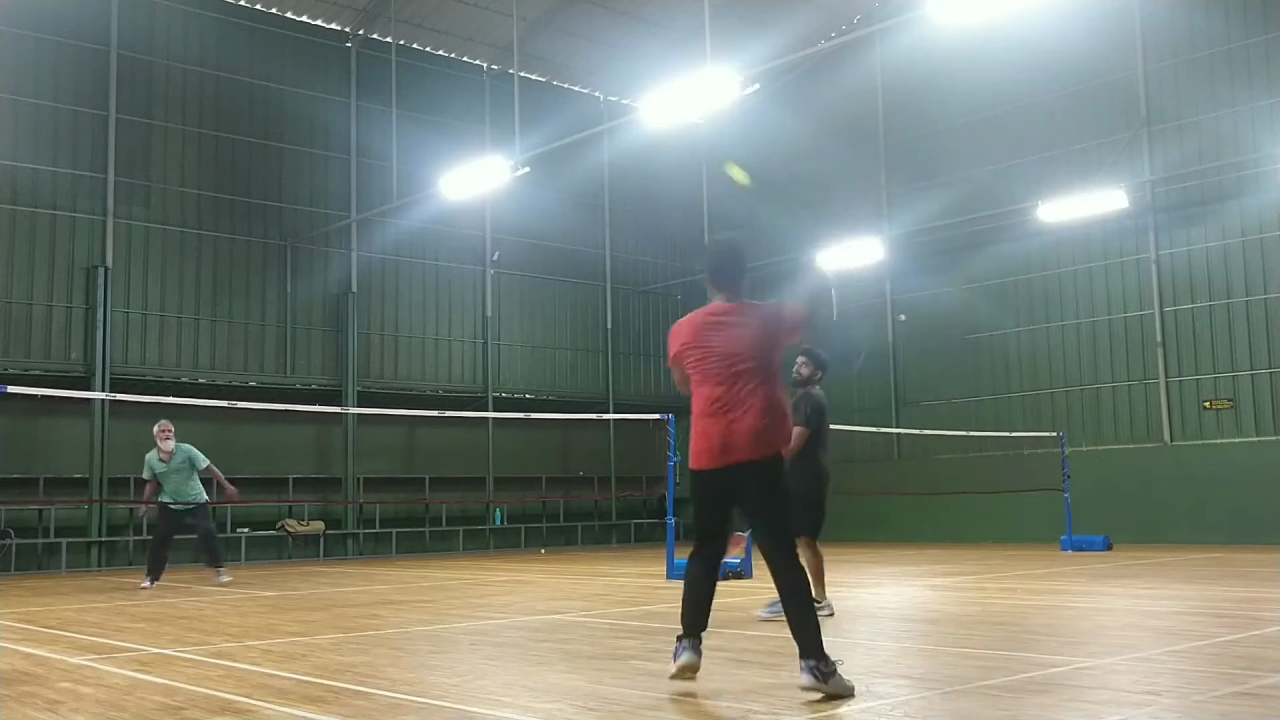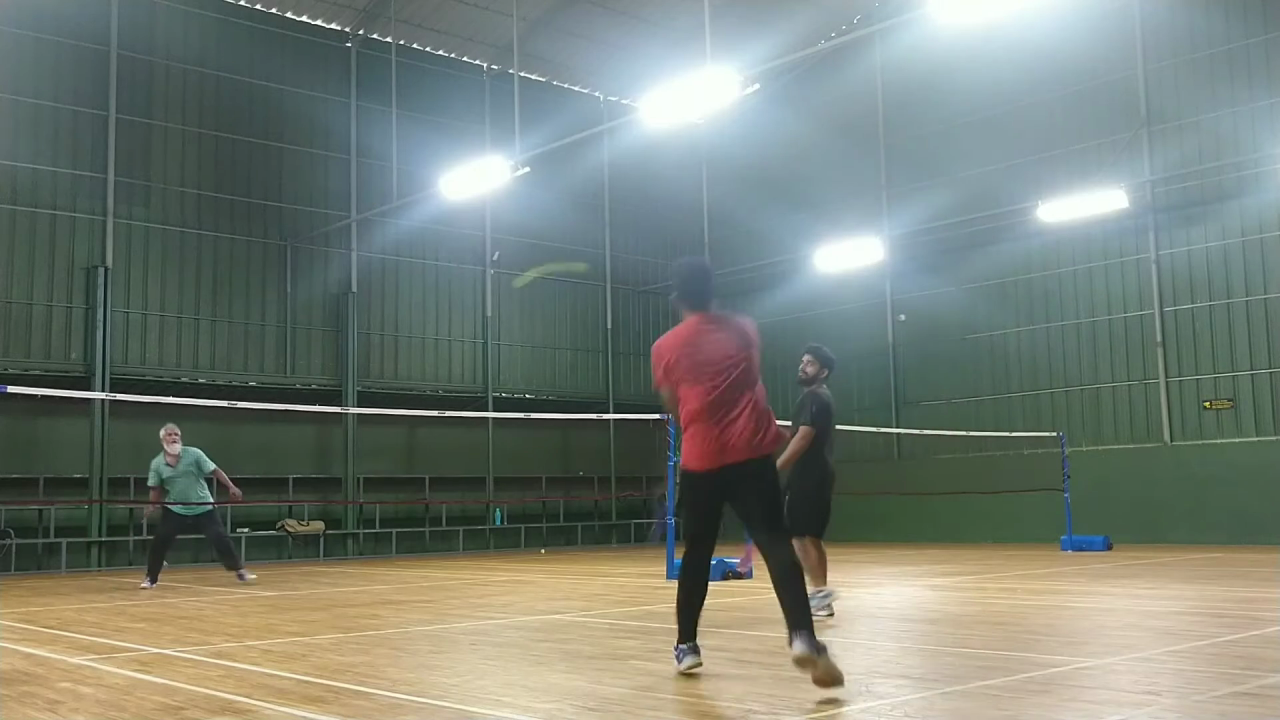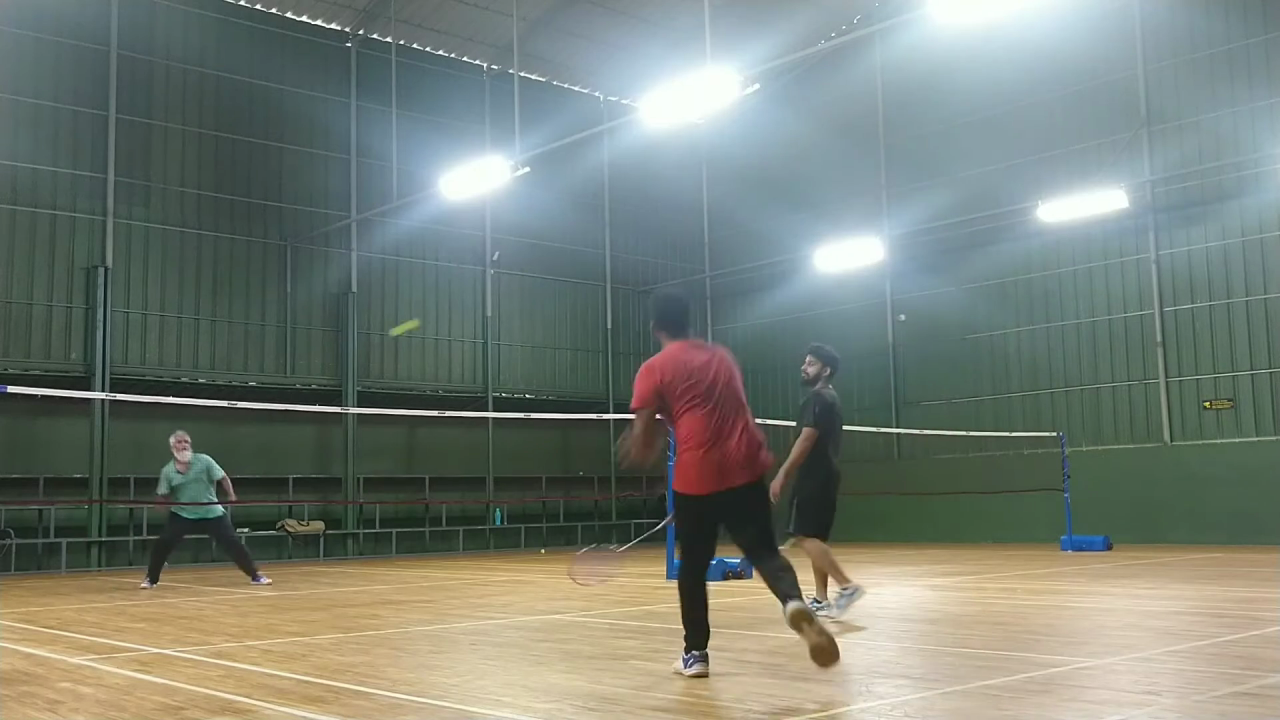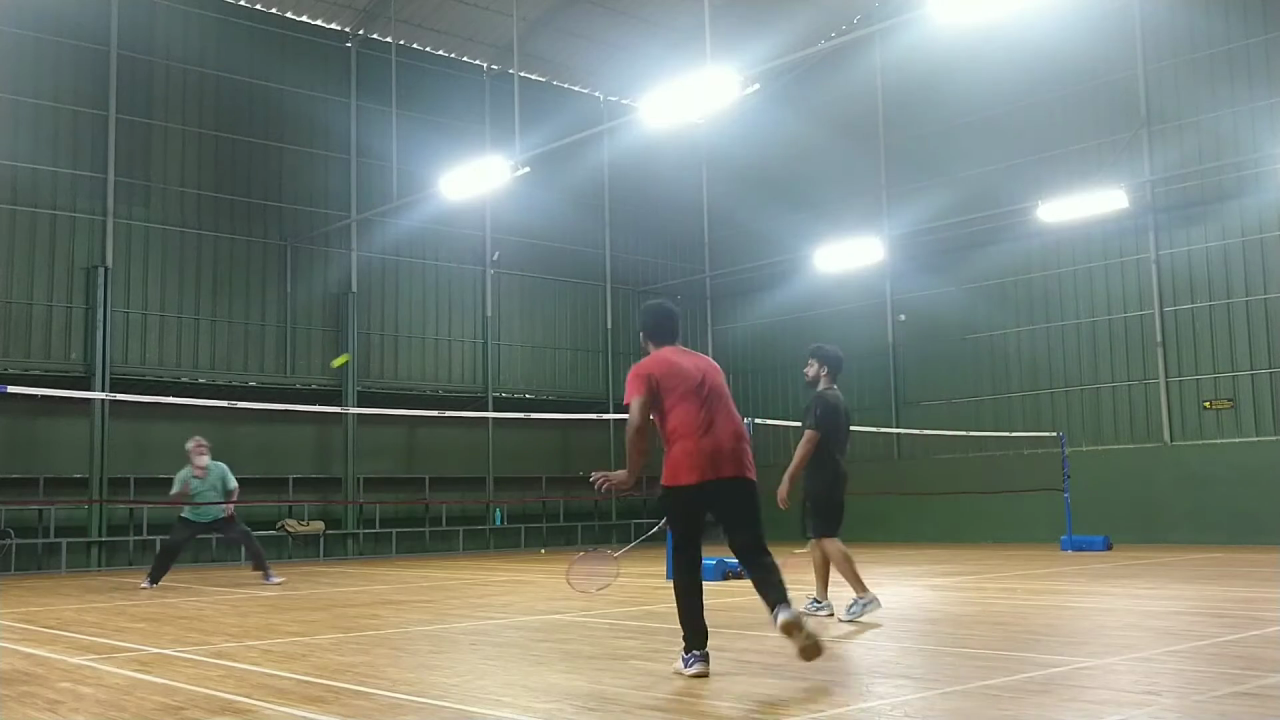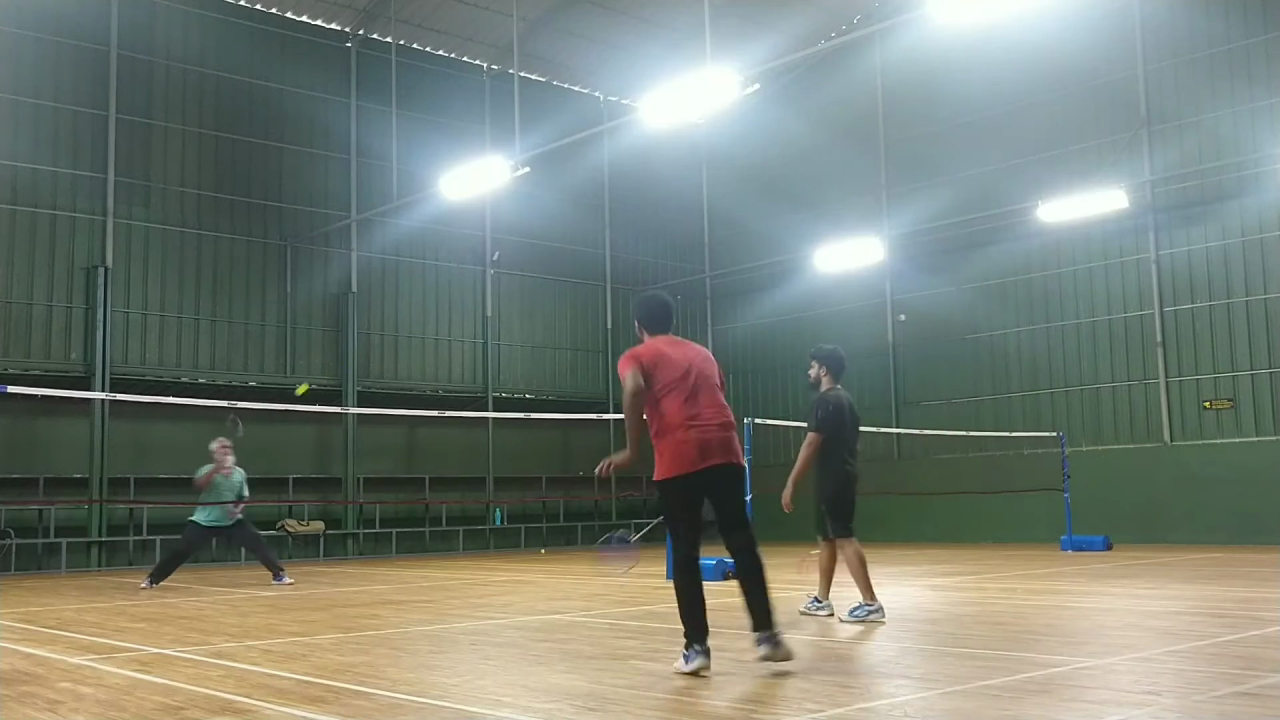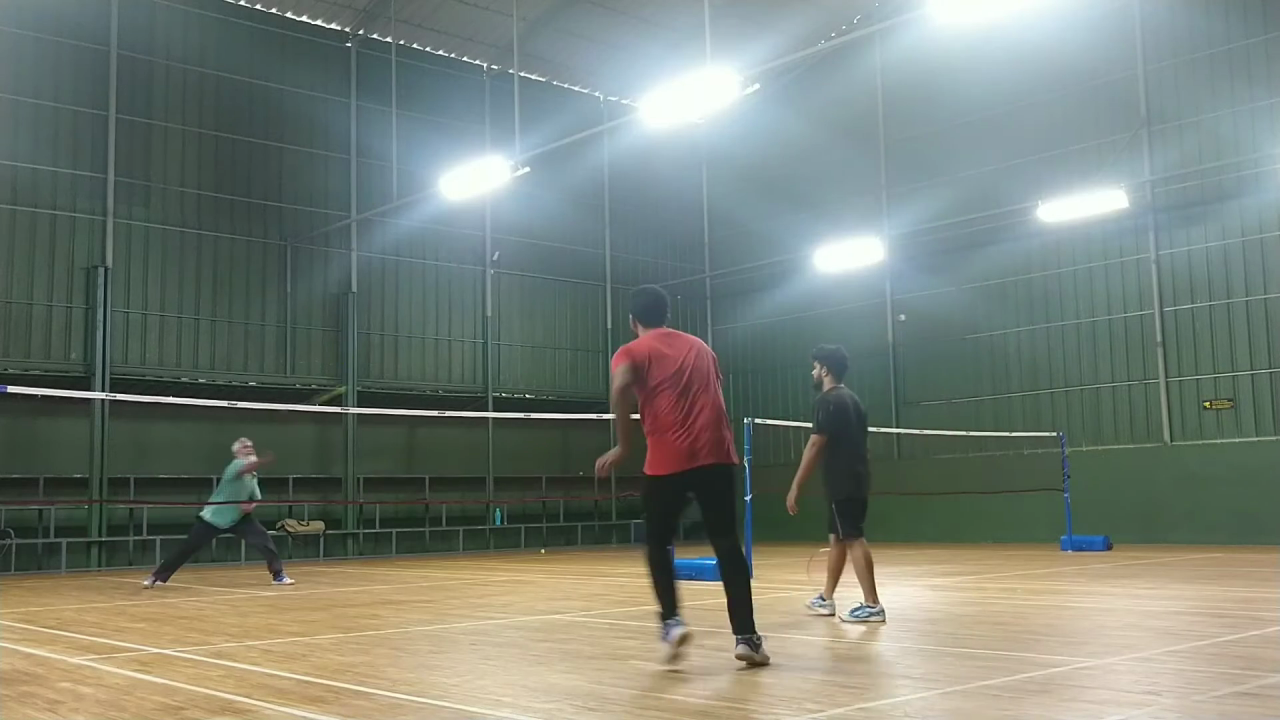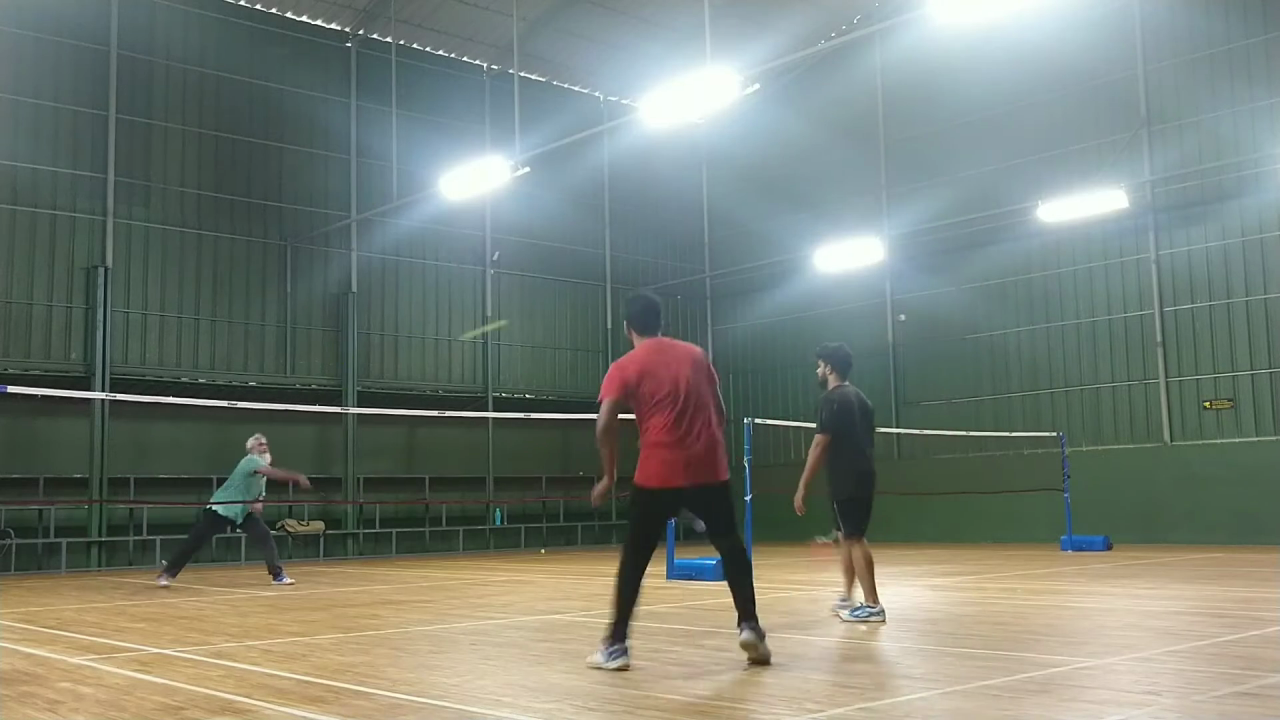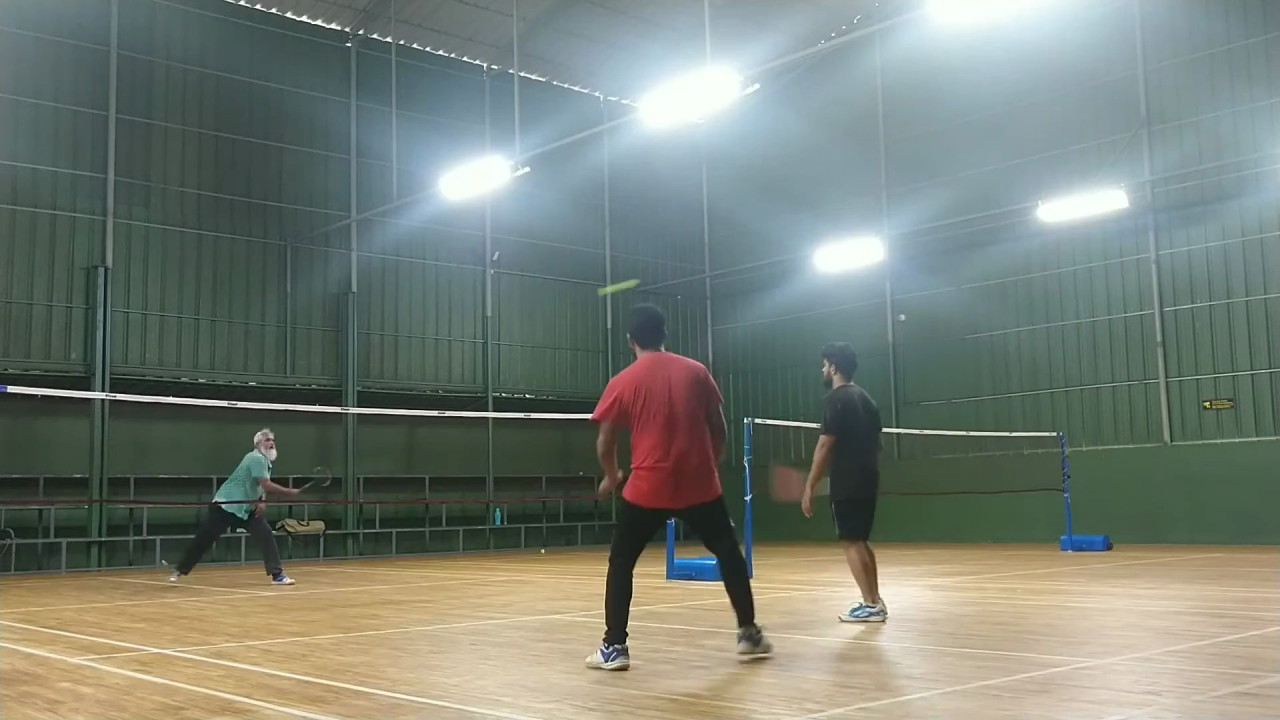
dt=0.1s
person 1, frame 1
left shoulder: (684, 330)
right shoulder: (769, 317)
right elbow: (806, 316)
left hip: (708, 456)
right hip: (760, 451)
left knee: (706, 552)
right knee: (782, 554)
left ankle: (688, 644)
right ankle: (813, 663)
person 1, frame 2
left shoulder: (665, 347)
right shoulder: (742, 330)
left hip: (701, 457)
right hip: (751, 452)
left knee: (697, 552)
right knee: (776, 546)
left ankle: (686, 646)
right ankle: (803, 640)
person 1, frame 3
left shoulder: (653, 370)
right shoulder: (723, 356)
left elbow: (642, 435)
left wrist: (637, 454)
left hip: (697, 476)
right hip: (748, 468)
left knee: (693, 564)
right knee: (764, 552)
left ankle: (695, 653)
right ankle: (796, 604)
person 1, frame 4
left shoulder: (644, 370)
right shoulder: (709, 364)
left elbow: (638, 422)
left wrist: (630, 474)
left hip: (686, 470)
right hip: (735, 464)
left knee: (686, 560)
right knee: (754, 550)
left ankle: (694, 652)
right ankle: (784, 610)
person 1, frame 5
left shoulder: (636, 357)
right shoulder: (701, 355)
left elbow: (633, 391)
left wrist: (631, 448)
left hip: (678, 460)
right hip: (724, 453)
left knee: (685, 552)
right knee: (742, 545)
left ankle: (696, 649)
right ankle: (765, 635)
person 1, frame 6
left shoulder: (631, 353)
right shoulder: (700, 346)
left elbow: (621, 386)
left wrist: (622, 446)
left hip: (669, 458)
right hip: (717, 453)
left knee: (658, 543)
right knee: (728, 546)
left ankle: (673, 622)
right ankle: (746, 639)
person 1, frame 7
left shoulder: (624, 368)
right shoulder: (697, 355)
left elbow: (605, 425)
right elbow: (720, 413)
left wrist: (609, 477)
left hip: (658, 473)
right hip: (709, 469)
left knee: (634, 557)
right knee: (732, 549)
left ankle: (617, 645)
right ankle: (750, 628)
person 1, frame 8
left shoulder: (622, 384)
right shoulder: (697, 371)
left elbow: (604, 445)
right elbow: (720, 429)
left wrist: (611, 477)
right wrist: (709, 466)
left hip: (648, 488)
right hip: (700, 484)
left knee: (621, 562)
right knee: (728, 552)
left ankle: (614, 647)
right ankle: (748, 632)
person 2, frame 1
left shoulder: (807, 398)
right shoulder: (815, 399)
left elbow: (796, 440)
left hip: (801, 479)
right hip: (815, 478)
right knee: (806, 539)
right ankle: (820, 599)
person 2, frame 2
left shoulder: (813, 397)
right shoulder: (822, 398)
left elbow: (802, 439)
left wrist: (775, 469)
left hip: (806, 478)
right hip: (819, 477)
left knee: (796, 534)
right knee: (811, 538)
left ankle: (820, 590)
right ankle: (821, 598)
person 2, frame 3
left shoulder: (817, 398)
right shoulder: (830, 398)
left elbow: (806, 440)
left wrist: (781, 475)
left hip: (813, 479)
right hip: (825, 478)
left knee: (805, 537)
right knee: (814, 536)
left ankle: (847, 587)
right ankle: (821, 599)
person 2, frame 4
left shoulder: (821, 399)
right shoulder: (836, 399)
left elbow: (808, 442)
left wrist: (787, 479)
left hip: (821, 480)
right hip: (832, 479)
left knee: (825, 538)
right knee: (823, 538)
left ankle: (864, 595)
right ankle: (821, 600)
person 2, frame 5
left shoulder: (824, 400)
right shoulder: (845, 400)
left elbow: (811, 445)
left wrist: (791, 483)
left hip: (832, 483)
right hip: (845, 479)
left knee: (844, 539)
right knee: (828, 539)
left ankle: (871, 603)
right ankle: (821, 600)
person 2, frame 6
left shoulder: (827, 400)
right shoulder: (852, 400)
left elbow: (815, 447)
left wrist: (795, 486)
left hip: (842, 482)
right hip: (856, 479)
left knee: (853, 540)
right knee: (838, 538)
left ankle: (872, 606)
right ankle: (826, 599)
person 2, frame 7
left shoulder: (831, 399)
right shoulder: (860, 398)
left elbow: (820, 445)
left wrist: (802, 486)
left hip: (846, 481)
right hip: (864, 478)
left knee: (852, 540)
right knee: (850, 537)
left ankle: (872, 605)
right ankle: (848, 597)
person 2, frame 8
left shoulder: (835, 400)
right shoulder: (865, 399)
left elbow: (825, 446)
left wrist: (809, 487)
left hip: (847, 482)
right hip: (867, 479)
left knee: (851, 541)
right knee: (858, 540)
left ankle: (872, 605)
right ankle: (873, 599)
